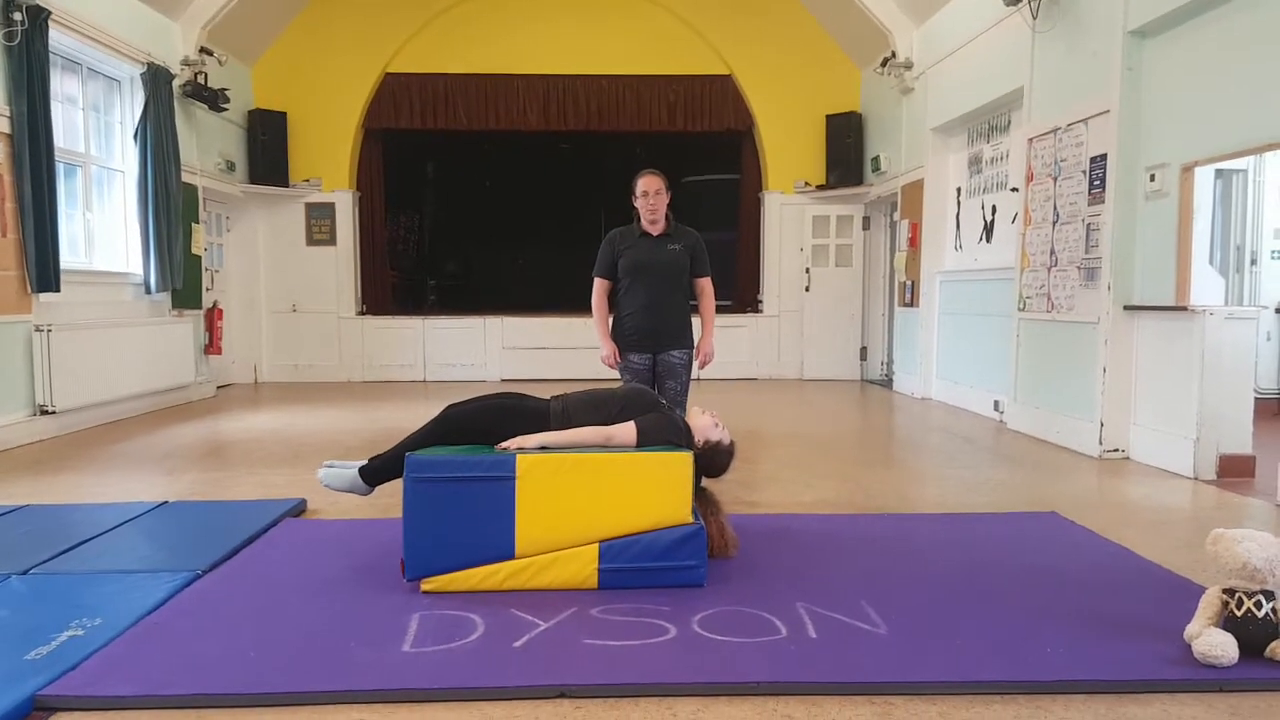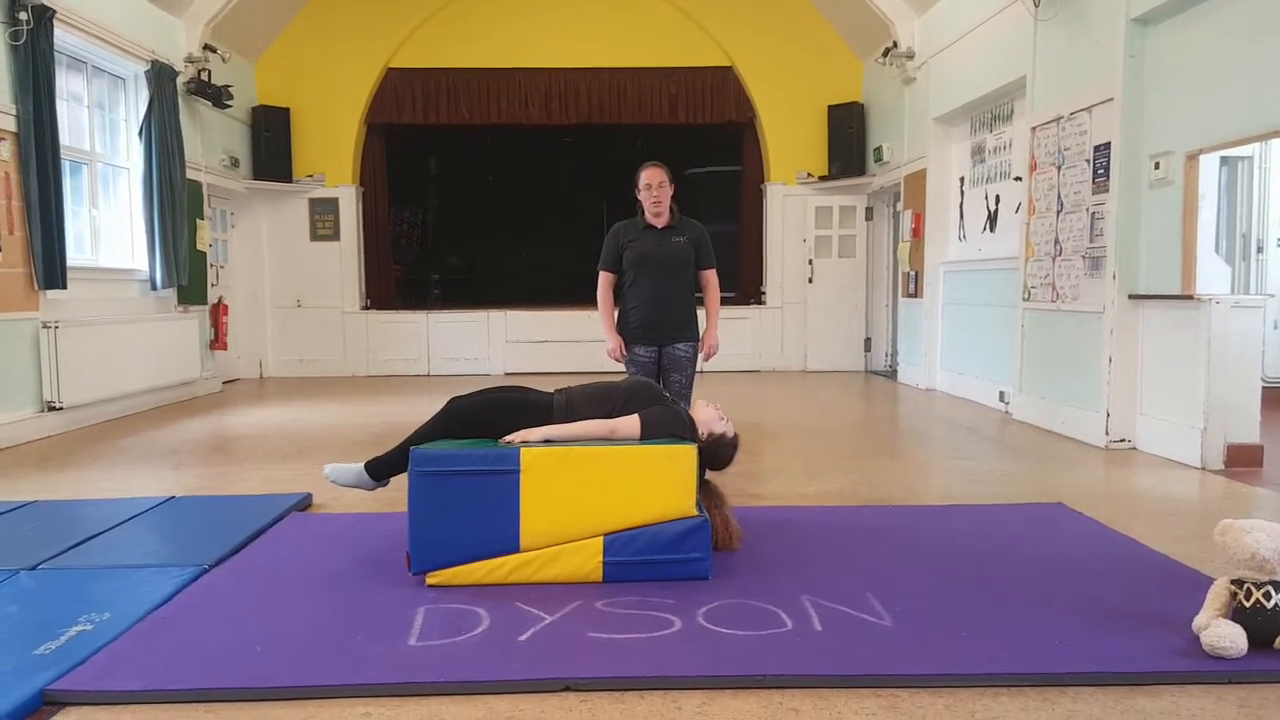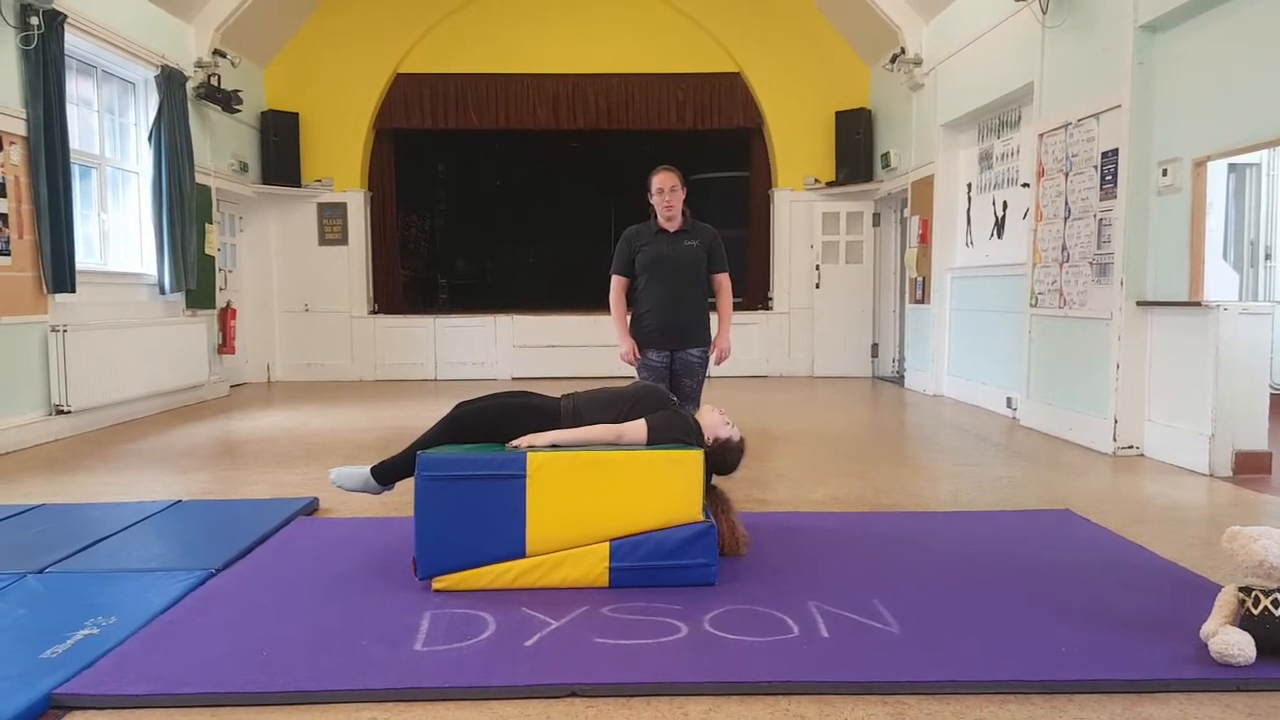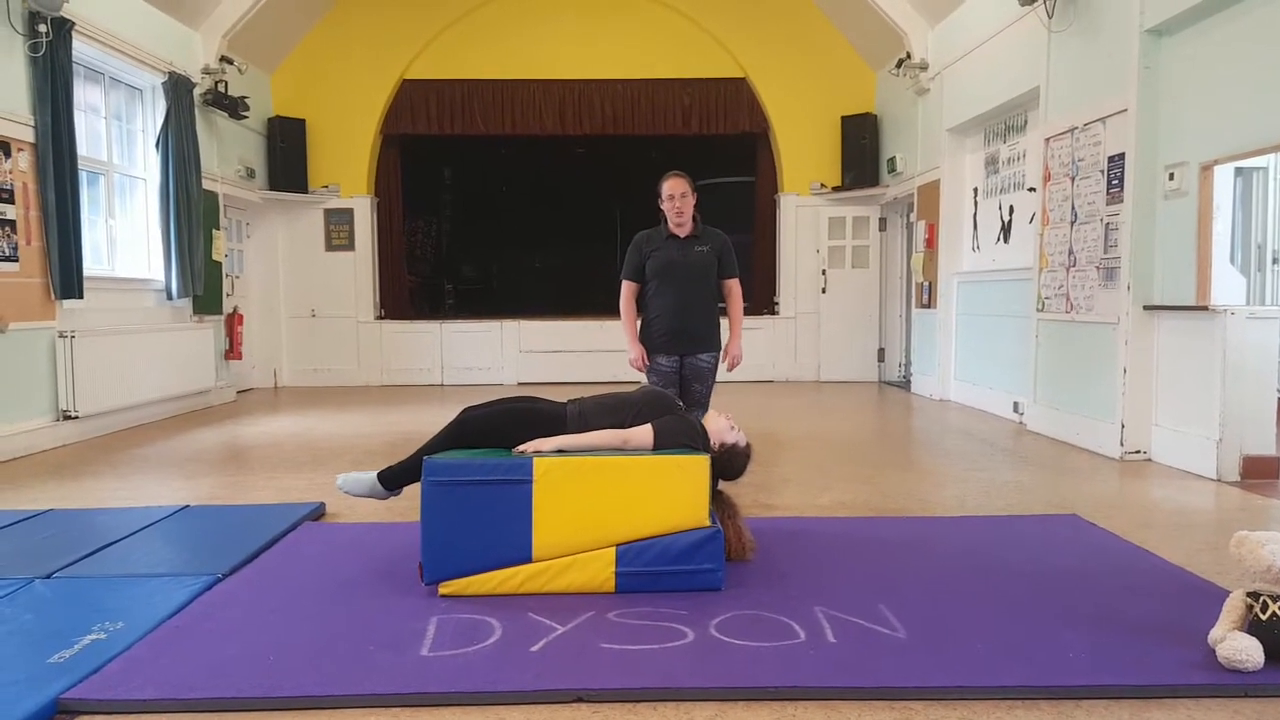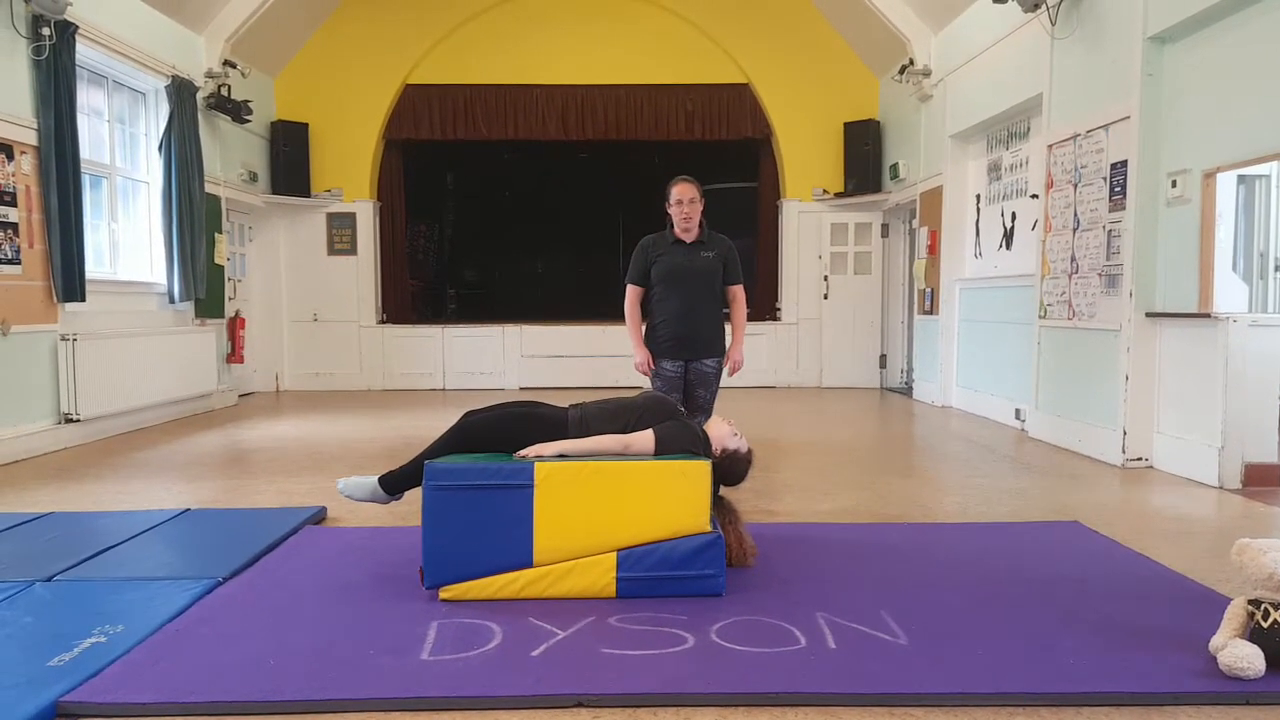
dt=0.5s
person 1, frame 1
left shoulder: (672, 431)
right shoulder: (669, 418)
left elbow: (607, 436)
left wrist: (538, 439)
left hip: (548, 424)
right hip: (550, 410)
left knee: (452, 424)
right knee: (454, 416)
left ankle: (368, 477)
right ankle: (375, 468)
person 1, frame 2
left shoulder: (675, 424)
right shoulder: (673, 412)
left elbow: (610, 429)
left wrist: (542, 433)
left hip: (550, 417)
right hip: (552, 404)
left knee: (457, 418)
right knee: (457, 408)
left ankle: (375, 472)
right ankle: (380, 468)
person 1, frame 3
left shoulder: (682, 428)
right shoulder: (679, 416)
left elbow: (617, 434)
left wrist: (548, 437)
left hip: (557, 421)
right hip: (559, 410)
left knee: (463, 423)
right knee: (465, 413)
left ankle: (380, 475)
right ankle: (384, 472)
person 1, frame 4
left shoulder: (688, 435)
right shoulder: (687, 423)
left elbow: (623, 440)
left wrist: (554, 444)
left hip: (562, 428)
right hip: (565, 414)
left knee: (468, 429)
right knee: (470, 419)
left ankle: (387, 482)
right ankle: (391, 479)
person 1, frame 5
left shoulder: (690, 439)
right shoulder: (688, 427)
left elbow: (624, 444)
left wrist: (556, 447)
left hip: (565, 432)
right hip: (566, 419)
left knee: (470, 432)
right knee: (472, 421)
left ankle: (389, 485)
right ankle: (393, 483)
person 2, frame 1
left shoulder: (689, 239)
right shoulder: (616, 240)
left elbow: (704, 290)
right elbow: (600, 292)
left wrist: (707, 336)
right wrist: (604, 339)
left hip: (676, 345)
right hip: (631, 345)
person 2, frame 2
left shoulder: (694, 231)
right shoulder: (621, 233)
left elbow: (709, 282)
right elbow: (605, 286)
left wrist: (711, 329)
right wrist: (610, 333)
left hip: (682, 337)
right hip: (637, 338)
left knee: (679, 406)
person 2, frame 3
left shoulder: (706, 235)
right shoulder: (633, 237)
left elbow: (722, 285)
right elbow: (617, 289)
left wrist: (724, 332)
right wrist: (623, 336)
left hip: (694, 342)
right hip: (649, 342)
left knee: (688, 410)
person 2, frame 4
left shoulder: (717, 241)
right shoulder: (644, 242)
left elbow: (732, 291)
right elbow: (628, 295)
left wrist: (735, 338)
right wrist: (632, 342)
left hip: (704, 347)
right hip: (659, 347)
left knee: (697, 415)
person 2, frame 5
left shoulder: (722, 247)
right shoulder: (650, 246)
left elbow: (736, 297)
right elbow: (633, 299)
left wrist: (737, 344)
right wrist: (638, 346)
left hip: (708, 352)
right hip: (664, 352)
left knee: (700, 420)
